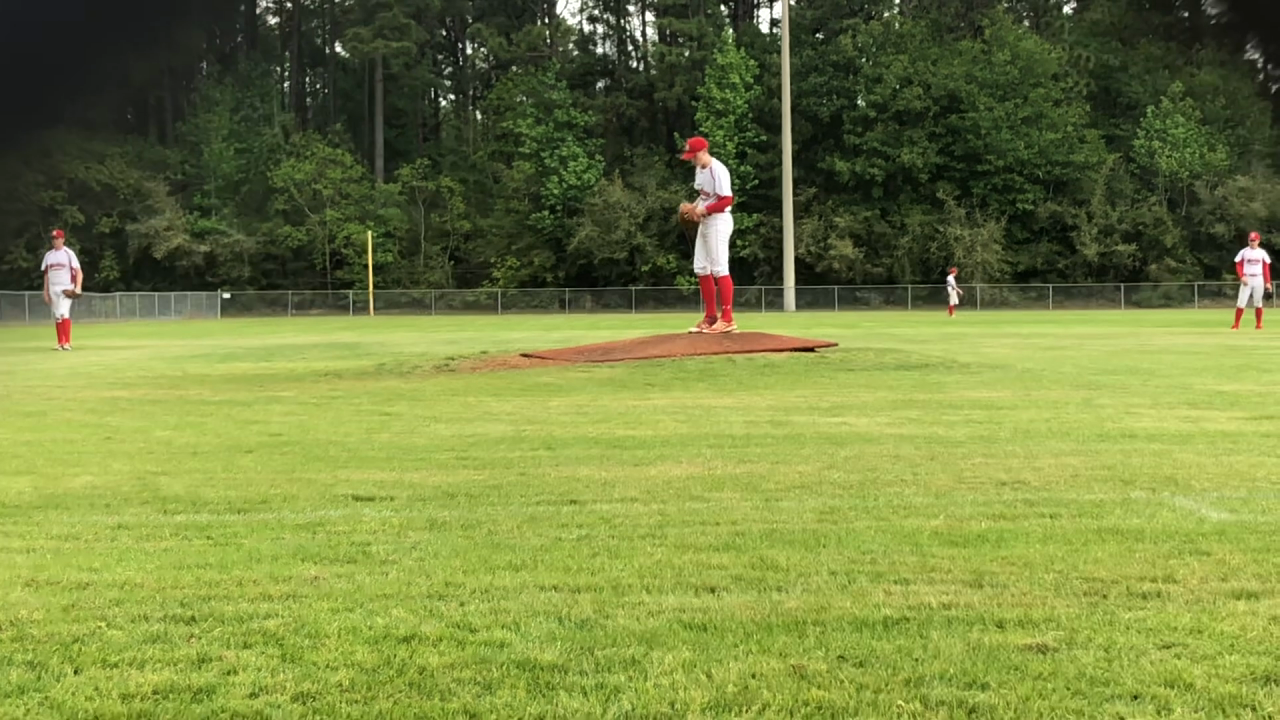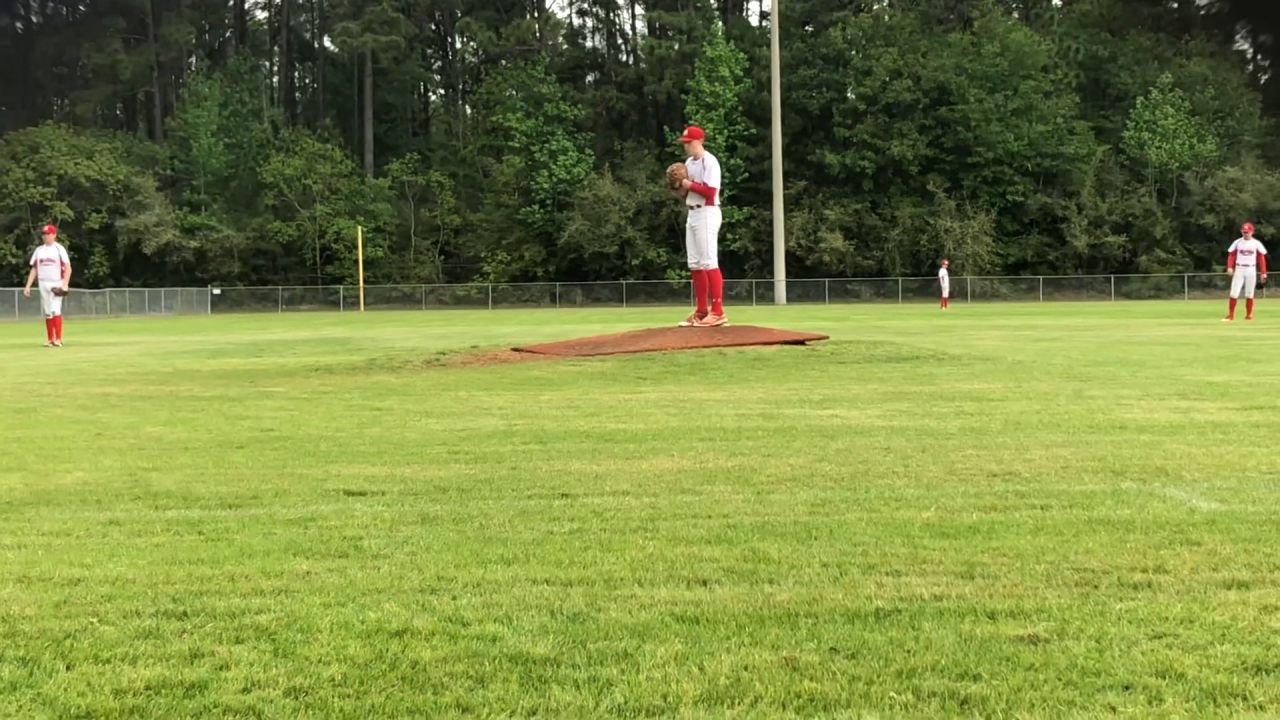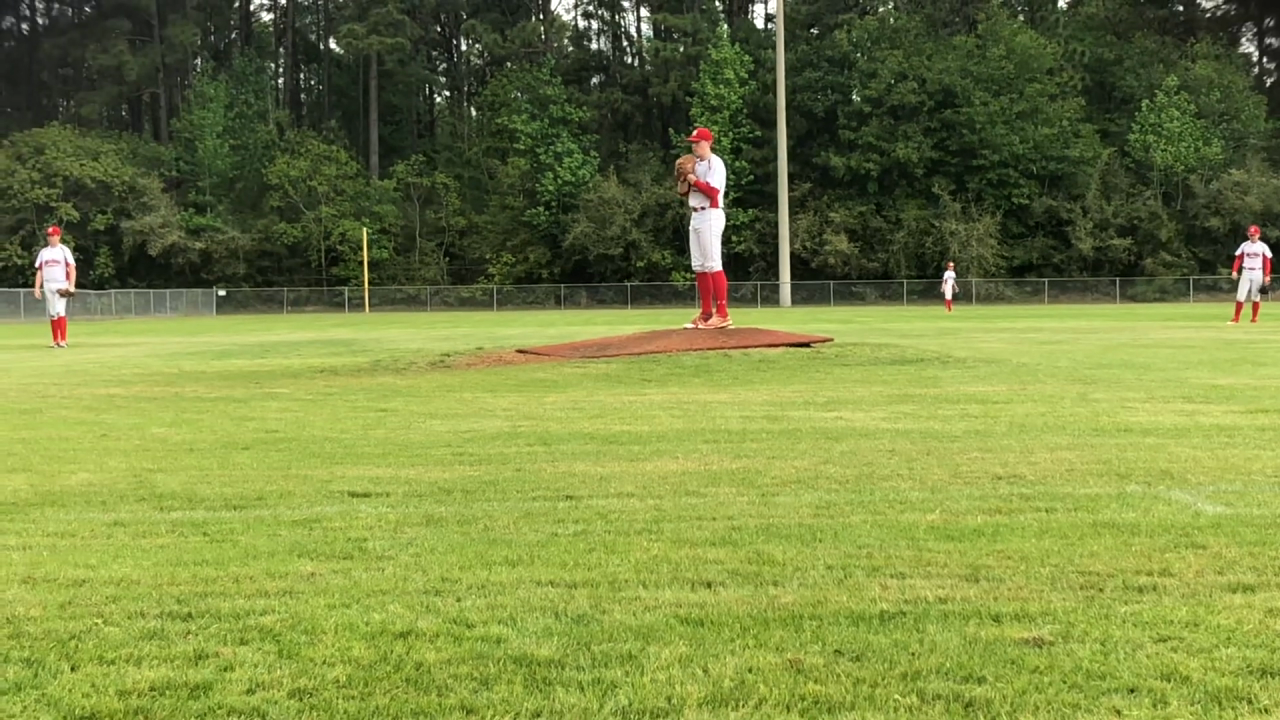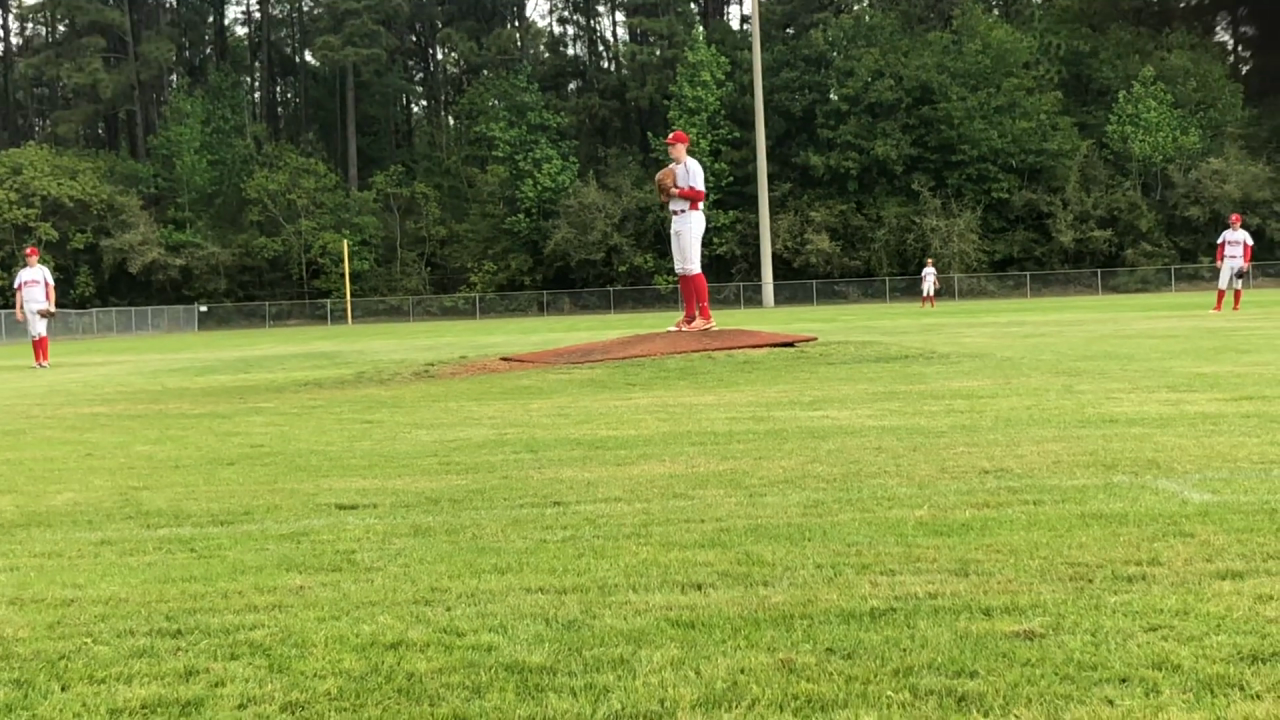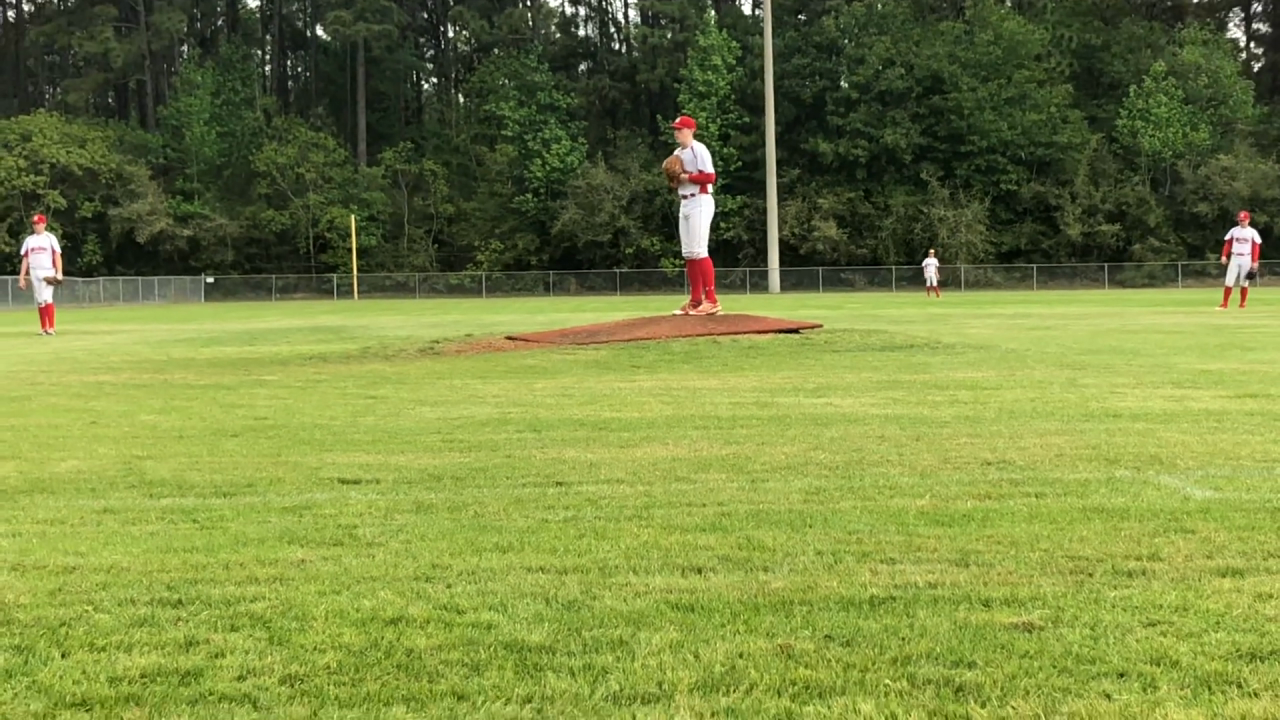
dt=0.3s
person 1, frame 1
left shoulder: (718, 170)
right shoulder: (699, 170)
left elbow: (727, 200)
left wrist: (704, 208)
right wrist: (695, 207)
left hip: (718, 221)
right hip: (704, 222)
left knee: (720, 269)
right knee: (701, 269)
left ankle: (727, 319)
right ankle: (710, 316)
person 1, frame 2
left shoulder: (709, 162)
right shoulder: (689, 162)
left elbow: (711, 192)
left wrist: (689, 185)
right wrist: (679, 184)
left hip: (706, 214)
right hip: (692, 214)
left knee: (709, 262)
right knee: (695, 264)
left ankle: (717, 312)
right ankle: (702, 311)
person 1, frame 3
left shoulder: (715, 163)
right shoulder: (694, 164)
left elbow: (712, 192)
right elbow: (685, 192)
left wrist: (693, 180)
right wrist: (683, 178)
left hip: (710, 216)
right hip: (695, 216)
left knee: (713, 265)
right knee: (699, 266)
left ankle: (722, 314)
right ankle: (706, 313)
person 1, frame 4
left shoulder: (692, 166)
right shoulder: (671, 169)
left elbow: (699, 195)
left wrist: (677, 192)
right wrist: (665, 191)
left hip: (690, 219)
right hip: (676, 220)
left knee: (692, 267)
right knee: (681, 270)
left ankle: (705, 316)
right ankle: (690, 316)
person 1, frame 5
left shoulder: (699, 149)
right shoulder: (677, 153)
left elbow: (710, 177)
left wrist: (686, 177)
left hip: (700, 203)
right hip: (684, 204)
left knee: (699, 251)
right knee: (688, 253)
left ankle: (711, 300)
right ankle: (695, 300)
